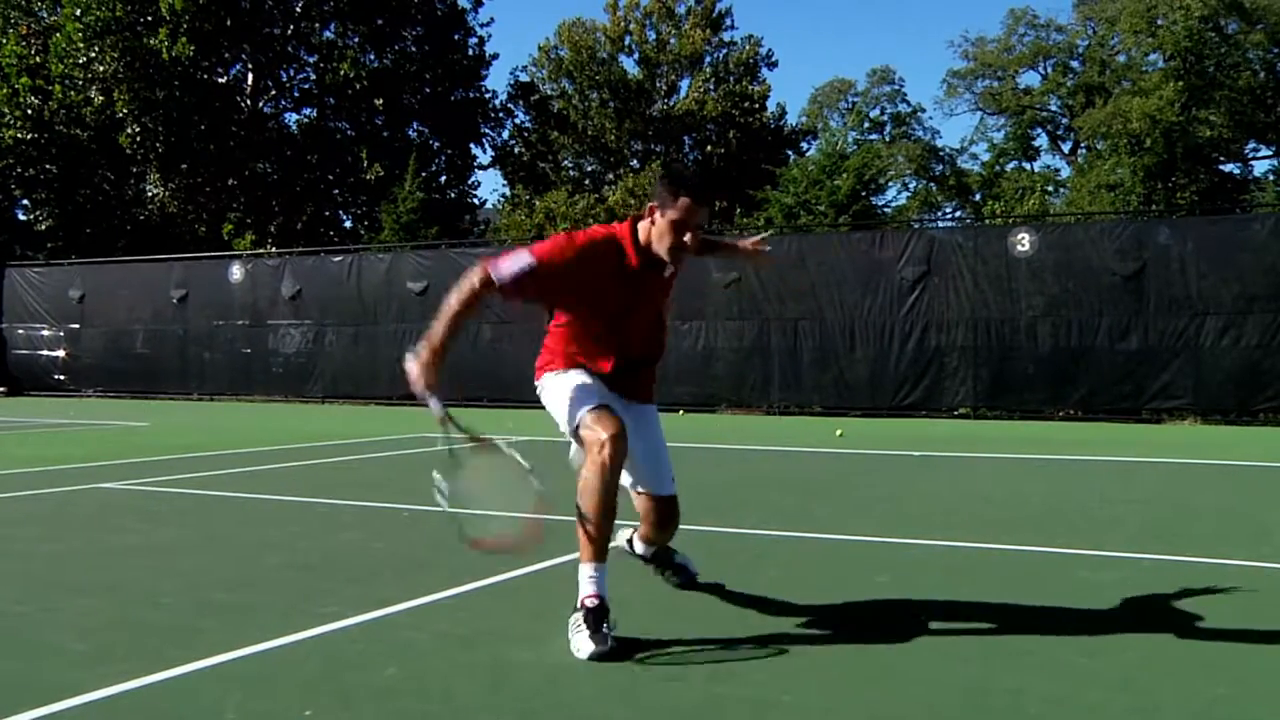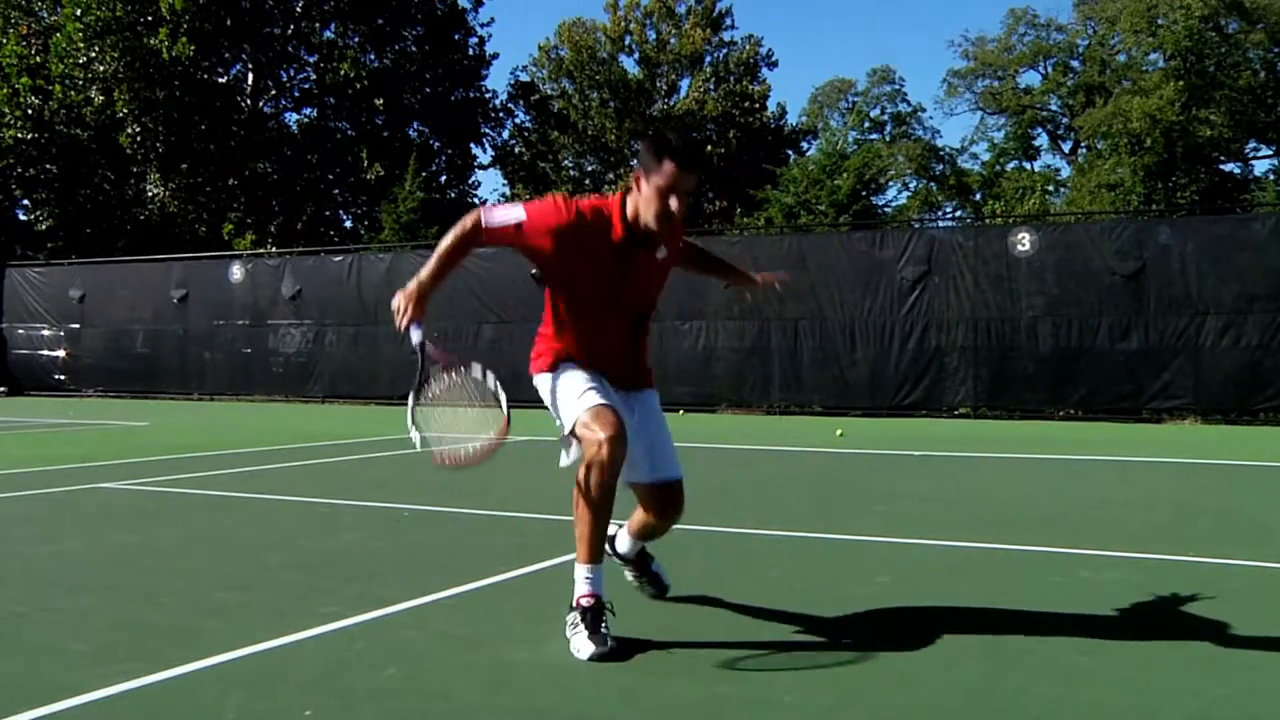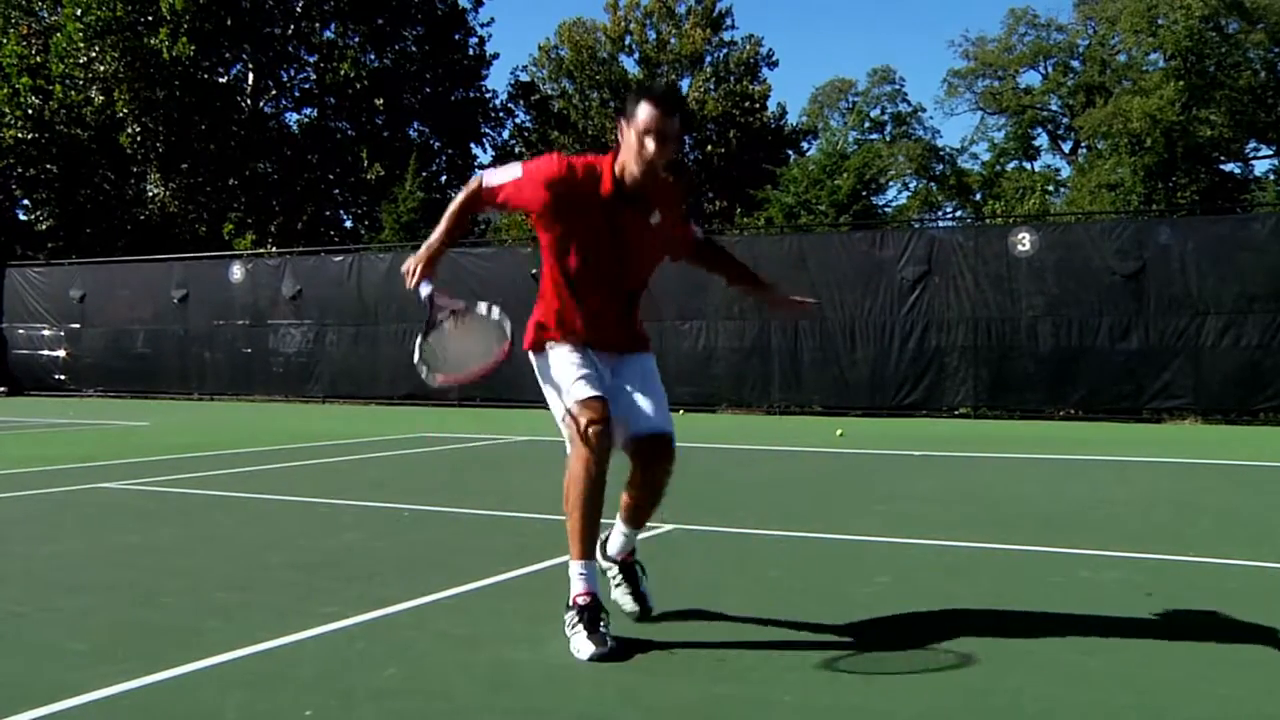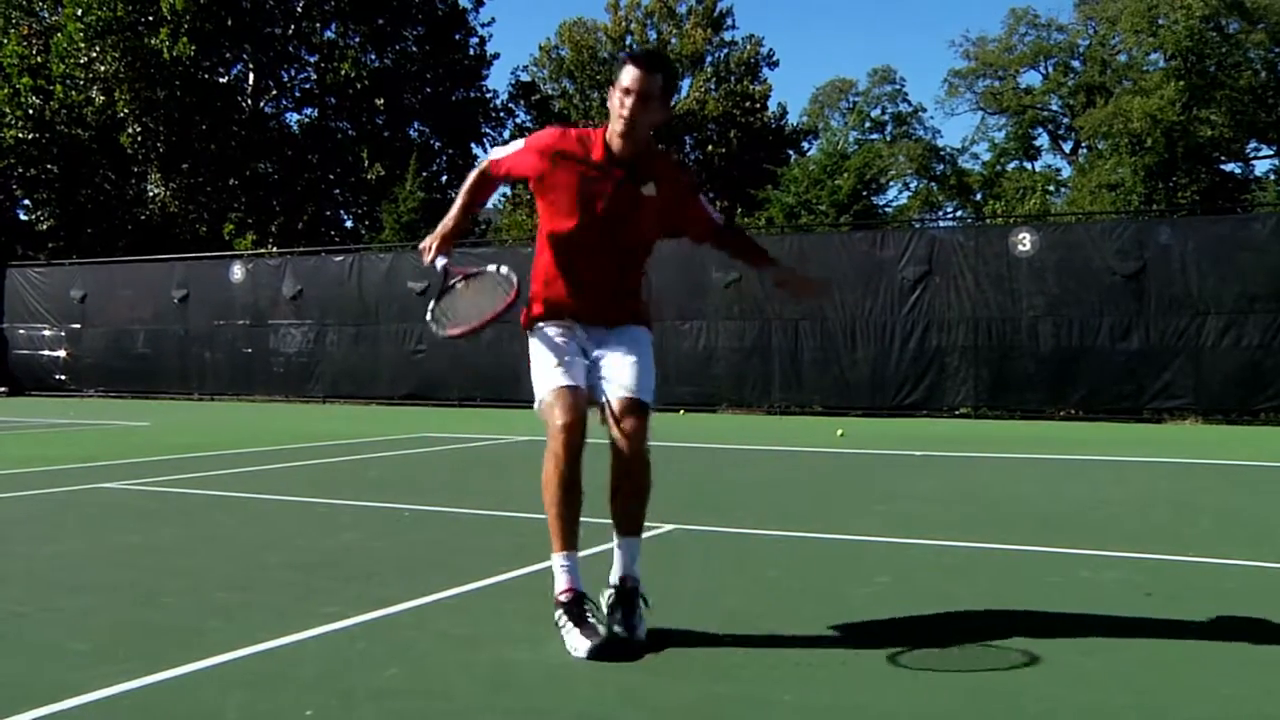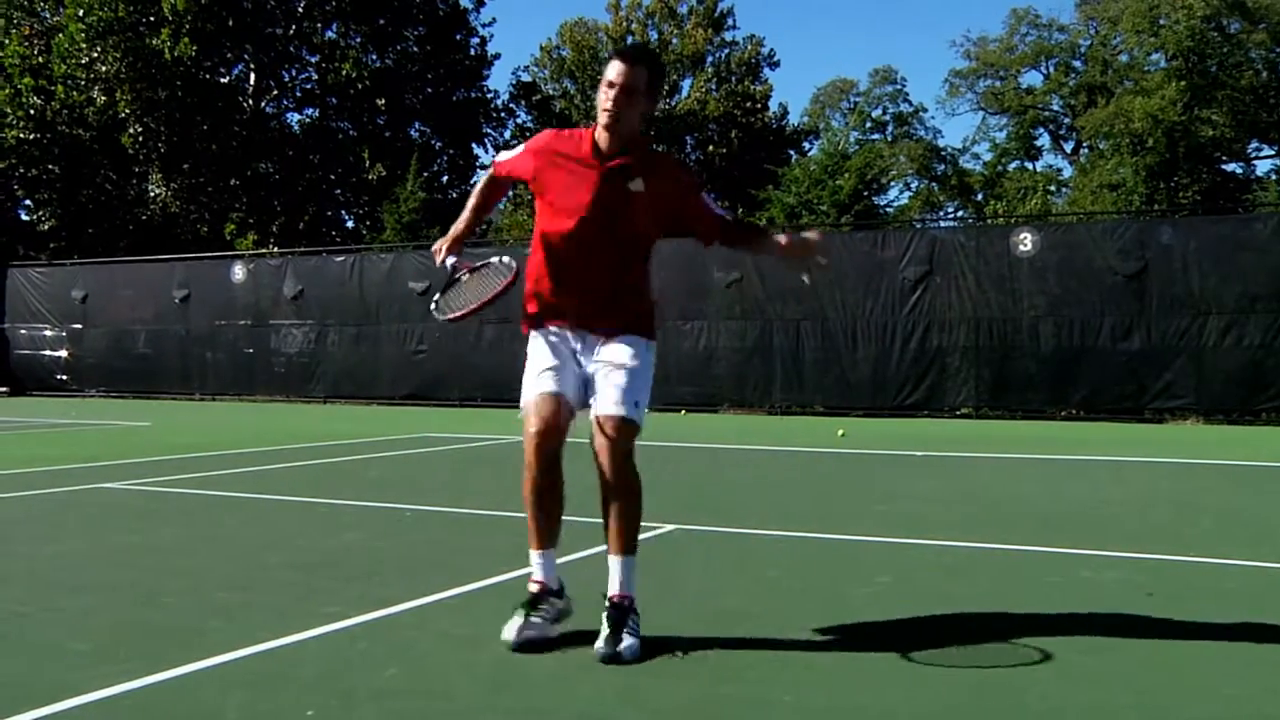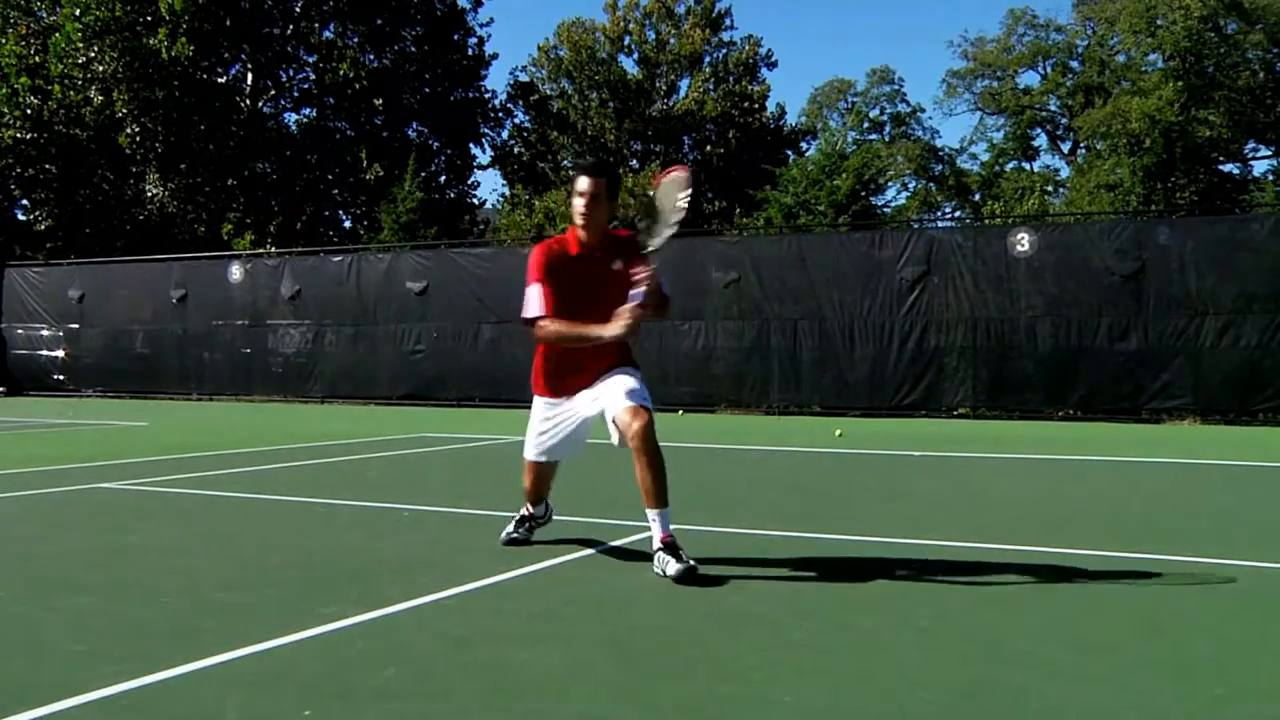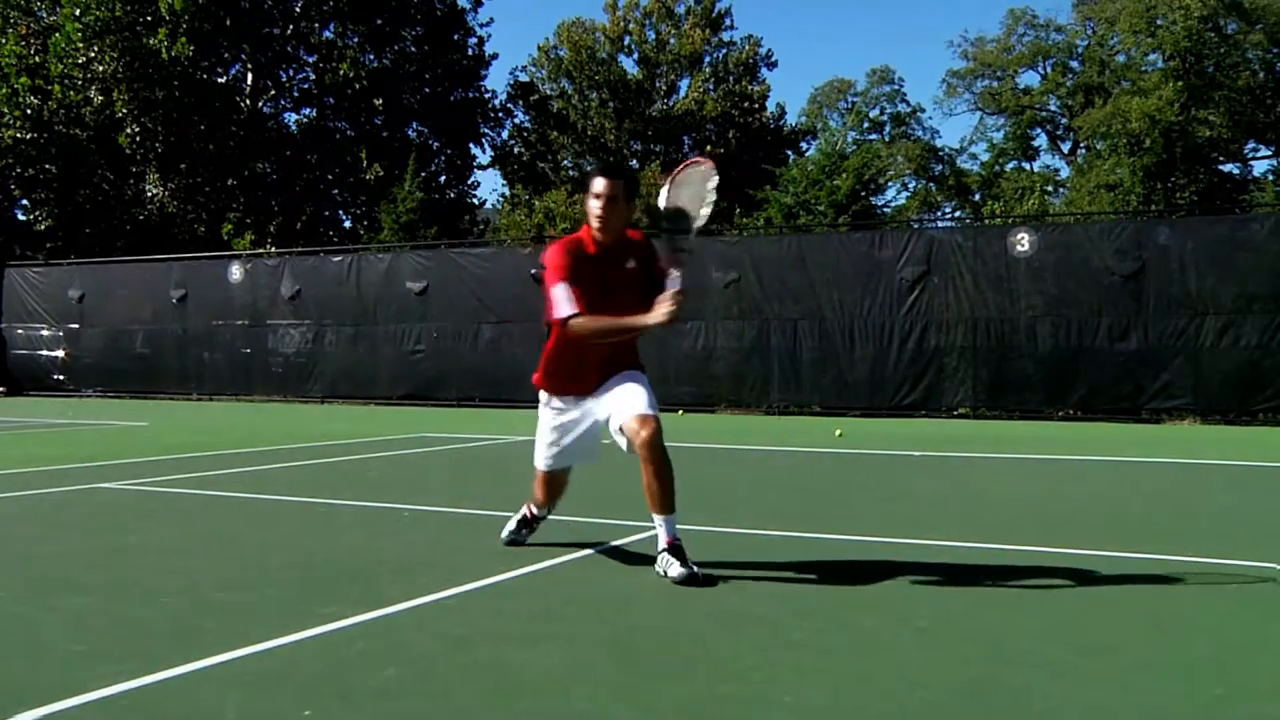
dt=0.1s
person 1, frame 1
left shoulder: (666, 247)
right shoulder: (585, 250)
right elbow: (484, 276)
left wrist: (731, 248)
right wrist: (432, 346)
left hip: (633, 389)
right hip: (573, 375)
left knee: (663, 517)
right knee: (608, 437)
left ankle: (645, 543)
right ankle: (589, 604)
person 1, frame 2
left shoulder: (665, 231)
right shoulder: (571, 220)
right elbow: (475, 225)
left wrist: (744, 277)
right wrist: (420, 285)
left hip: (631, 378)
right hip: (570, 365)
left knee: (666, 505)
right knee: (606, 435)
left ankle: (629, 543)
right ankle: (585, 603)
person 1, frame 3
left shoulder: (667, 203)
right shoulder: (560, 176)
left elbow: (703, 251)
right elbow: (477, 190)
left wrist: (766, 292)
right wrist: (431, 250)
left hip: (625, 350)
right hip: (561, 342)
left knee: (657, 455)
right knee: (594, 433)
left ankle: (620, 546)
right ankle: (581, 598)
person 1, frame 4
left shoulder: (669, 178)
right shoulder: (555, 148)
left elbow: (720, 233)
right elbow: (488, 170)
left wrist: (777, 269)
right wrist: (449, 229)
left hip: (622, 324)
right hip: (557, 321)
left knee: (629, 428)
right knee: (565, 424)
left ankle: (626, 580)
right ankle: (569, 594)
person 1, frame 5
left shoulder: (665, 176)
right shoulder: (549, 149)
left elbow: (725, 229)
right elbow: (495, 173)
left wrist: (778, 242)
right wrist: (459, 232)
left hip: (622, 334)
right hip: (555, 325)
left knee: (613, 439)
right knee: (540, 431)
left ankle: (621, 600)
right ankle: (545, 590)
person 1, frame 6
left shoulder: (630, 247)
right shoulder: (546, 256)
left elbow: (661, 308)
right elbow: (543, 329)
left wrist: (647, 293)
right wrist: (604, 333)
left hip: (612, 370)
right hip: (555, 382)
left knee: (639, 426)
right knee: (536, 474)
left ankle: (663, 544)
right ankle: (536, 511)
person 1, frame 7
left shoulder: (641, 248)
right shoulder: (561, 255)
left elbow: (661, 301)
right elbow: (575, 327)
left wrist: (672, 286)
right wrist: (646, 321)
left hip: (619, 374)
right hip: (564, 386)
left knee: (647, 431)
right knee: (547, 491)
left ankle: (668, 545)
right ankle: (533, 510)
